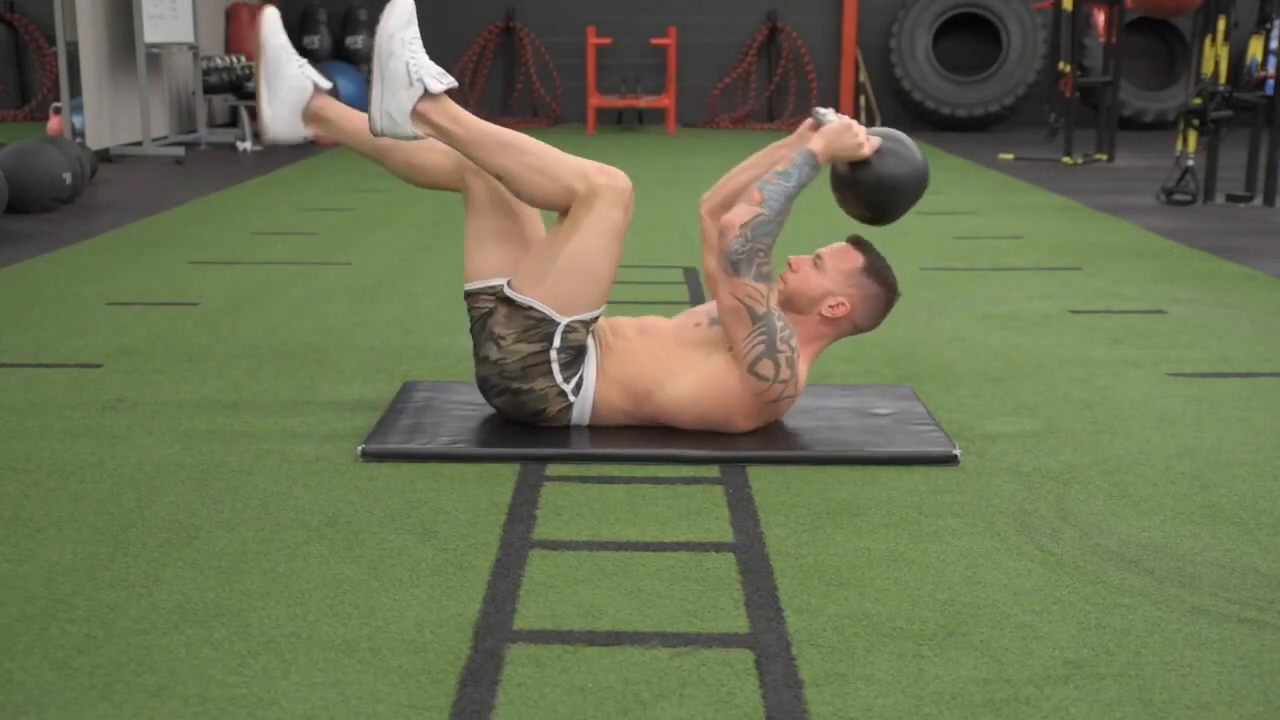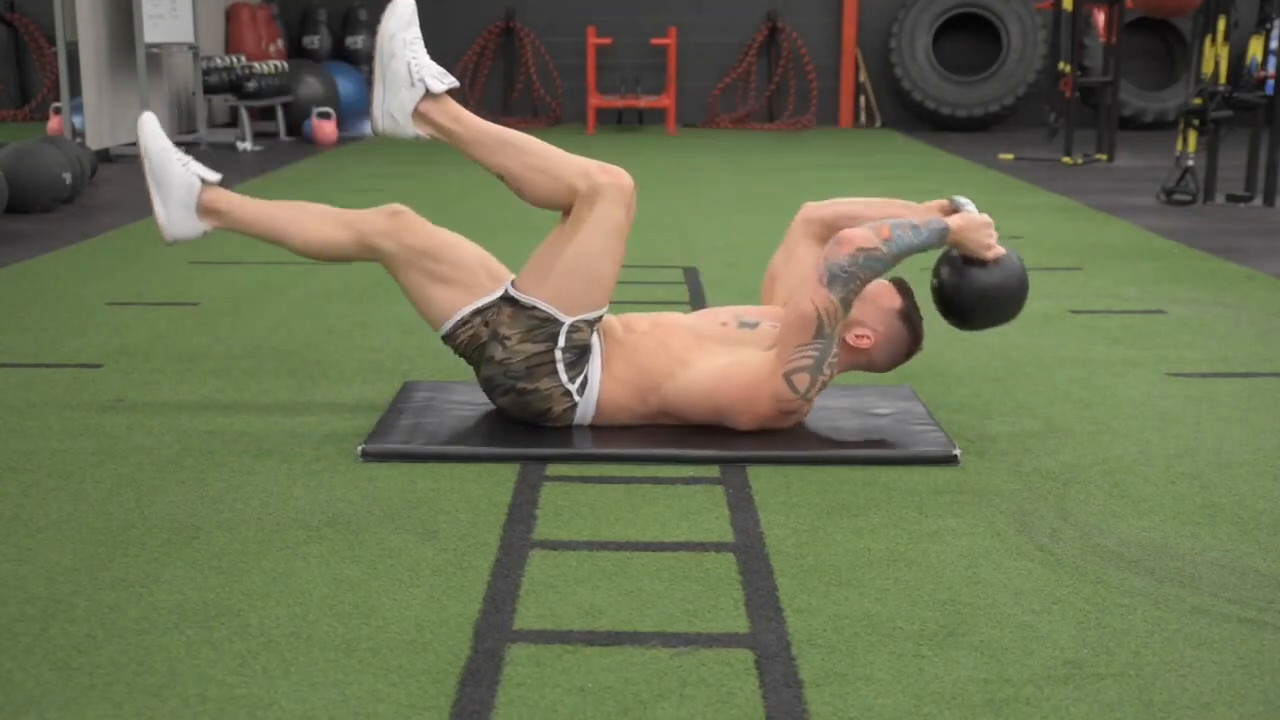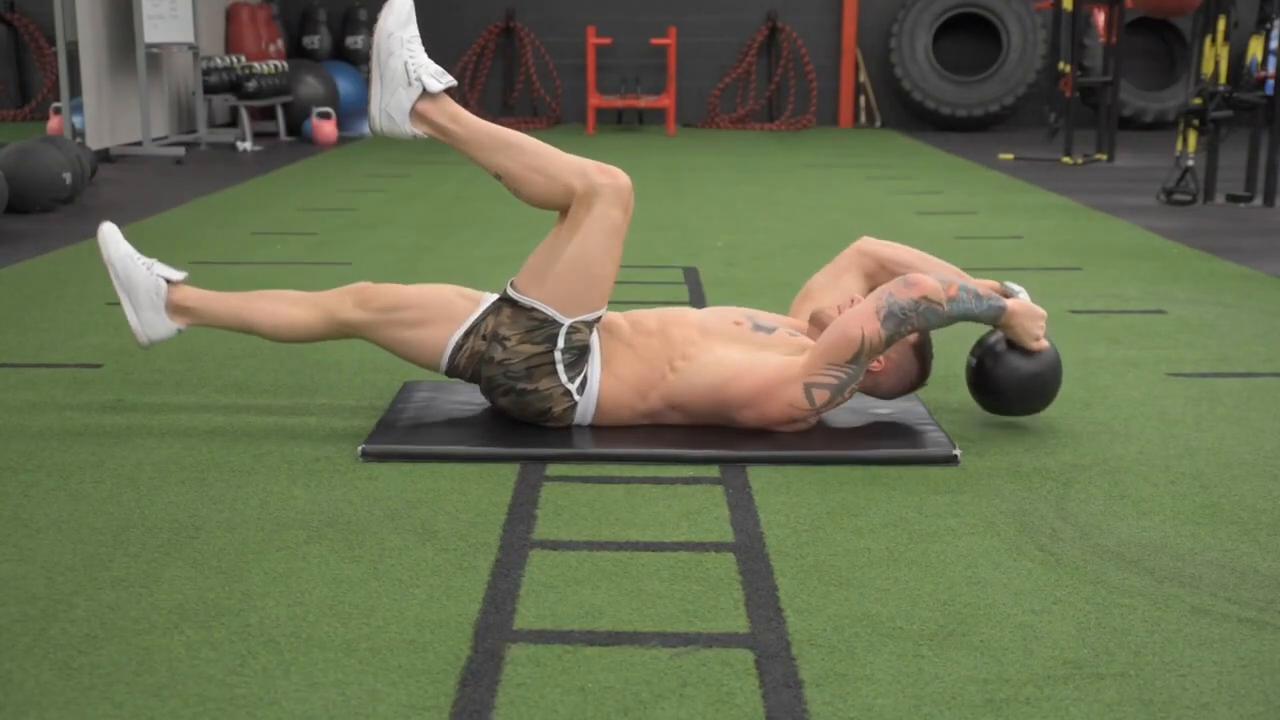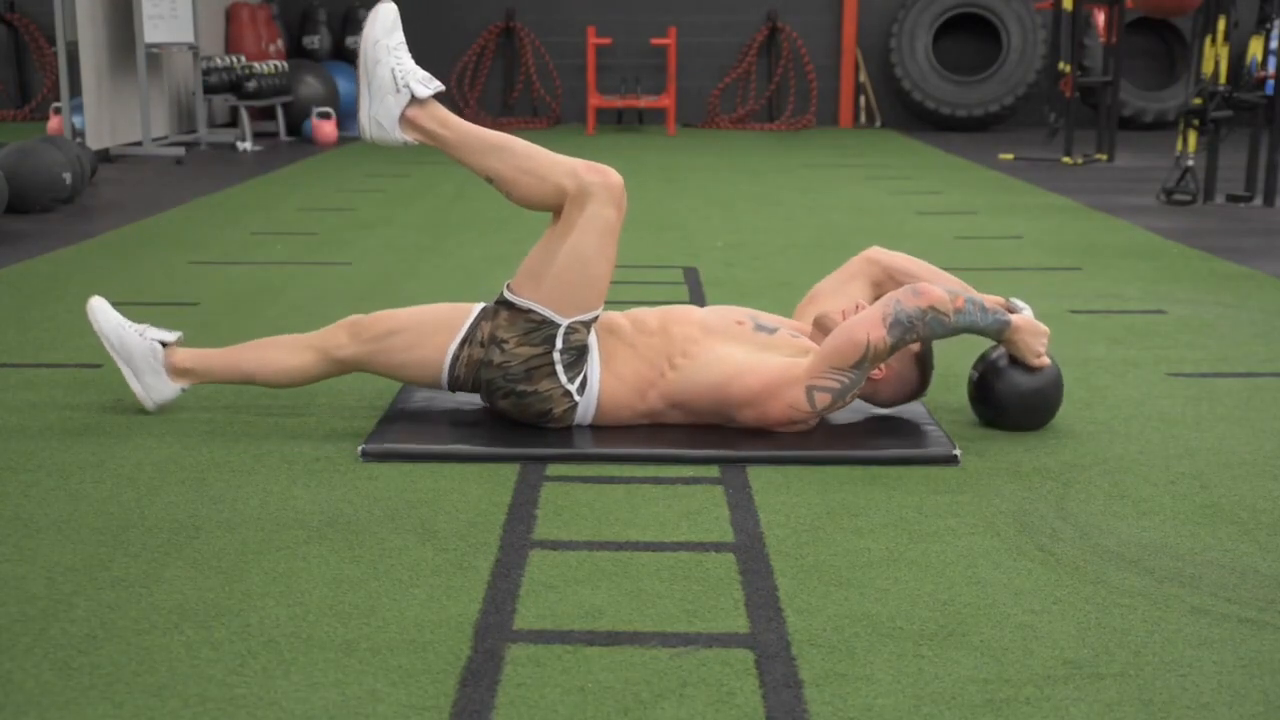
dt=0.4s
person 1, frame 1
left shoulder: (773, 373)
right shoulder: (761, 334)
left elbow: (735, 236)
right elbow: (721, 209)
left wrist: (814, 150)
right wrist: (812, 142)
left hip: (534, 371)
right hip: (544, 357)
left knee: (605, 187)
right knee: (482, 166)
left ankle: (423, 102)
right ankle: (307, 107)
person 1, frame 2
left shoulder: (794, 384)
right shoulder: (783, 332)
left elbow: (849, 248)
right elbow: (814, 221)
left wrist: (946, 227)
right wrist: (939, 215)
left hip: (543, 372)
right hip: (545, 353)
left knee: (608, 186)
right knee: (388, 226)
left ankle: (427, 103)
right ankle: (205, 202)
person 1, frame 3
left shoulder: (805, 391)
right shoulder: (799, 341)
left elbow: (905, 289)
right elbow: (867, 252)
left wrist: (1001, 312)
right wrist: (996, 291)
left hip: (546, 371)
right hip: (546, 353)
left knee: (606, 187)
right knee: (358, 302)
left ankle: (425, 104)
right ankle: (171, 302)
person 1, frame 4
left shoulder: (804, 393)
right shoulder: (801, 343)
left elbow: (913, 303)
right elbow: (879, 262)
left wrist: (1002, 323)
right wrist: (1003, 305)
left hip: (544, 373)
right hip: (543, 357)
left knee: (598, 185)
right knee: (352, 336)
left ankle: (414, 112)
right ankle: (172, 365)
